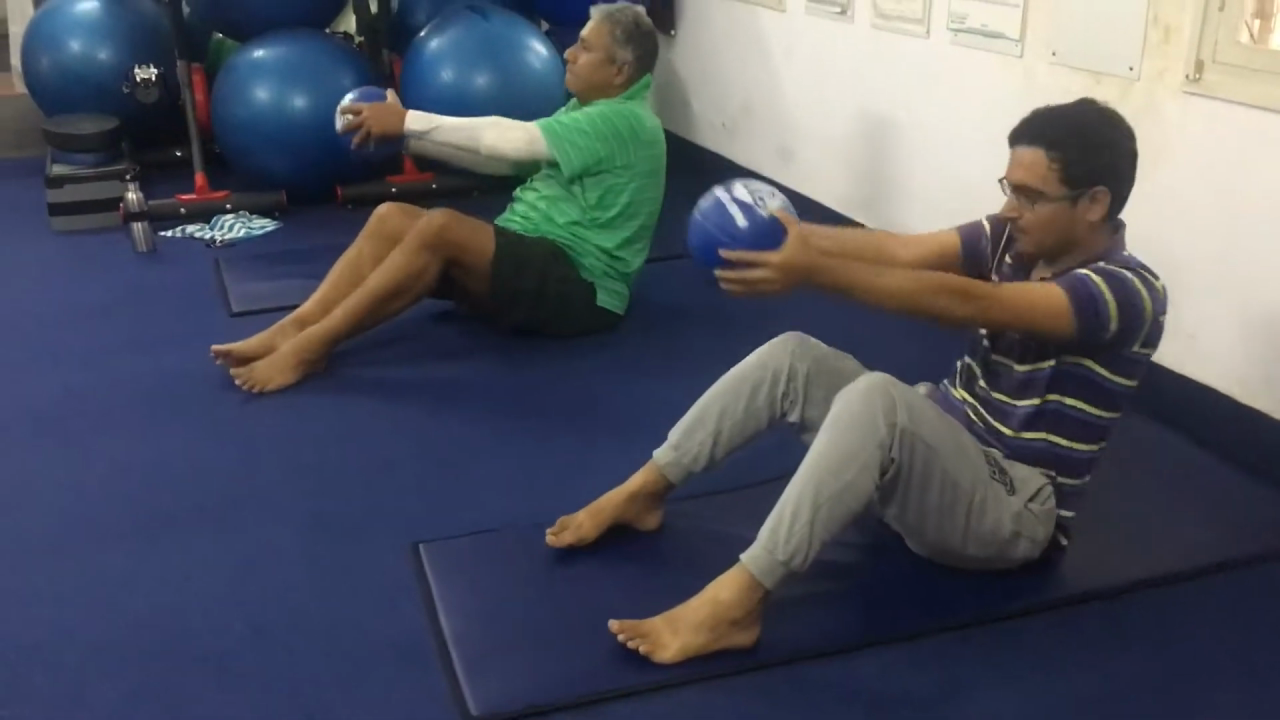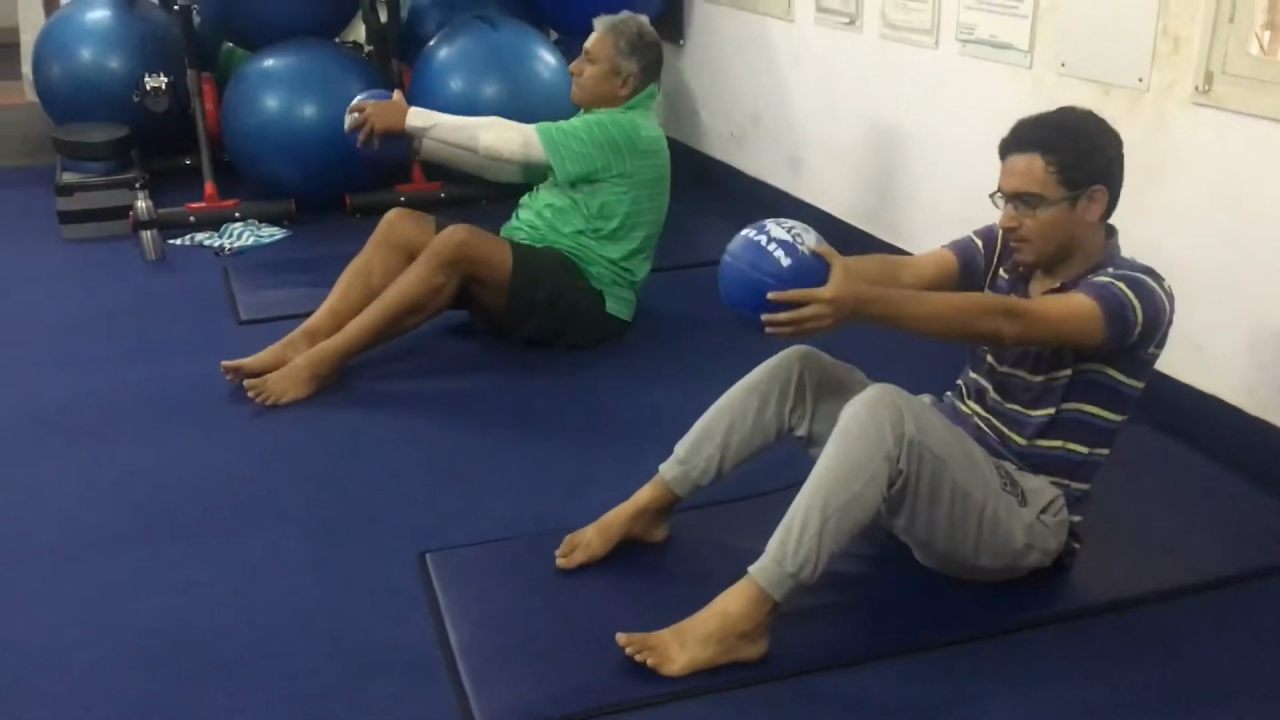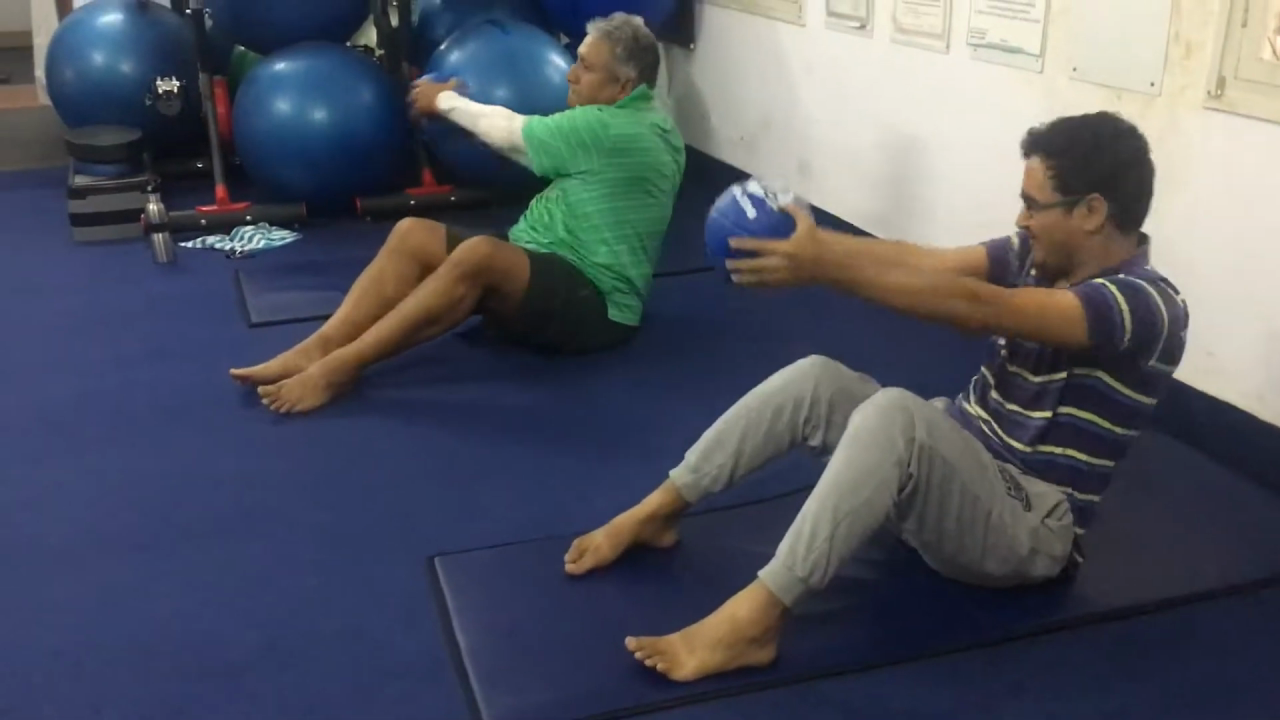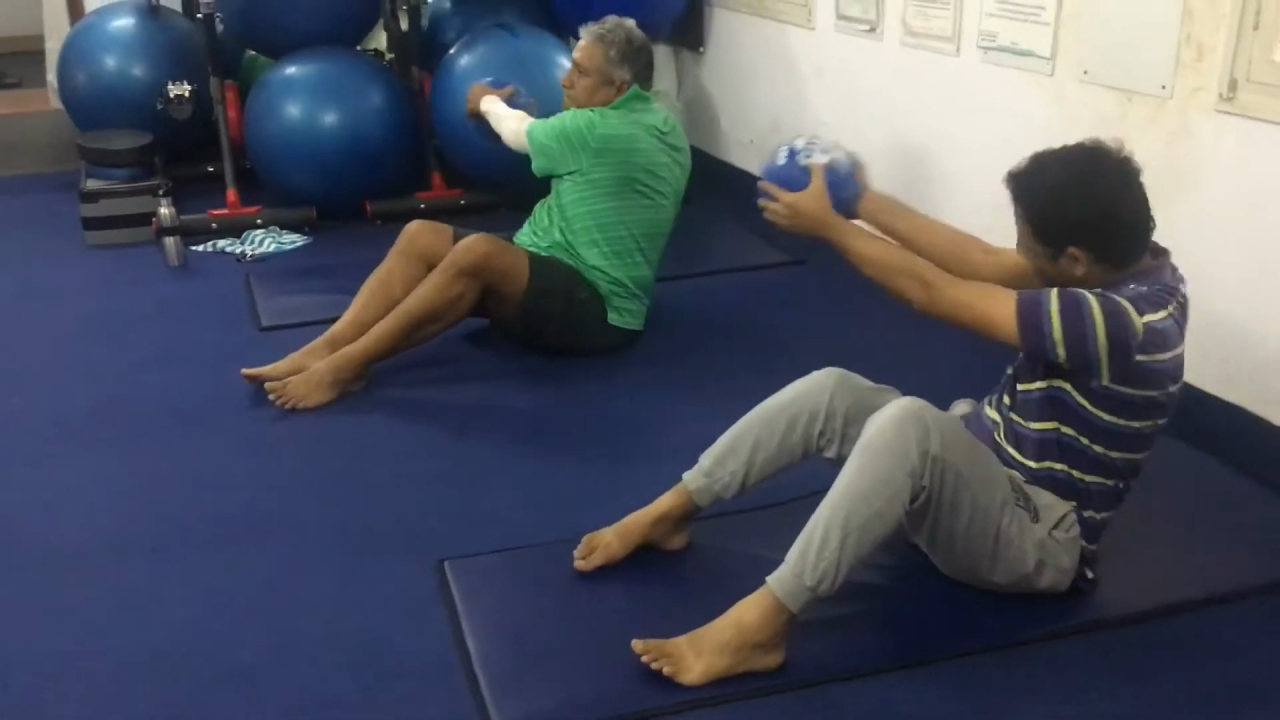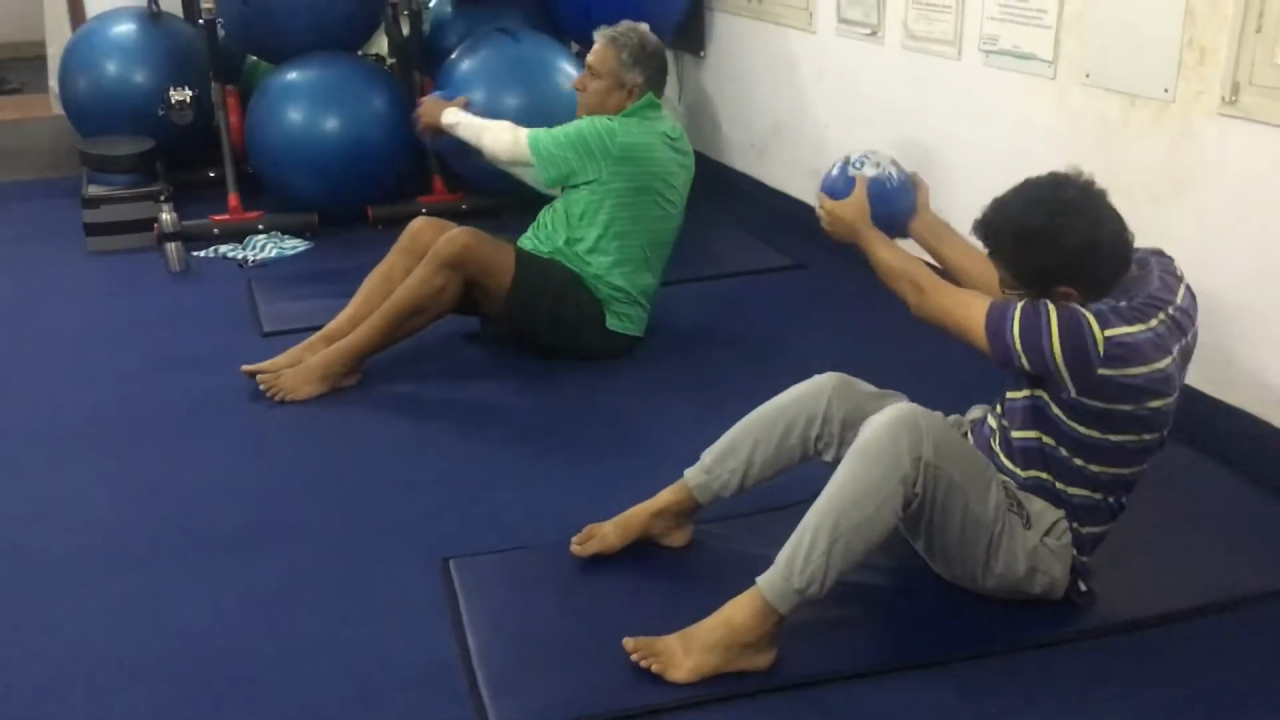
dt=0.2s
person 1, frame 1
left shoulder: (1127, 293)
right shoulder: (1010, 238)
left elbow: (964, 303)
right elbow: (899, 251)
left wrist: (815, 272)
right wrist: (792, 242)
left hip: (1009, 506)
right hip: (939, 444)
left knee: (875, 399)
right knee: (791, 354)
left ankle: (735, 602)
right ankle: (640, 494)
person 1, frame 2
left shoulder: (1139, 298)
right shoulder: (1007, 250)
left elbow: (1004, 322)
right elbow: (905, 272)
left wrist: (858, 303)
right wrist: (828, 276)
left hip: (1019, 518)
right hip: (944, 454)
left knee: (881, 410)
right knee: (798, 368)
left ankle: (745, 615)
right ankle: (645, 508)
person 1, frame 3
left shoulder: (1145, 306)
right shoulder: (1043, 253)
left elbow: (971, 305)
right elbow: (924, 263)
left wrist: (825, 268)
right wrist: (811, 243)
left hip: (1026, 525)
right hip: (963, 458)
left knee: (892, 413)
right knee: (814, 379)
left ankle: (754, 619)
right ankle: (654, 514)
person 1, frame 4
left shoulder: (1110, 323)
right shoulder: (1139, 262)
left elbow: (934, 291)
right elbow: (1000, 271)
left wrist: (826, 225)
right wrist: (867, 203)
left hip: (1037, 537)
left knee: (907, 421)
right knee: (831, 391)
left ankle: (761, 624)
right ankle: (670, 512)
person 1, frame 5
left shoulder: (1081, 336)
right shoulder: (1151, 271)
left elbow: (929, 297)
right elbow: (1009, 298)
left wrist: (863, 229)
right wrist: (921, 219)
left hip: (1034, 544)
left knee: (902, 427)
right knee: (831, 395)
left ankle: (749, 626)
right ankle: (668, 509)
person 2, frame 1
left shoulder: (622, 122)
right shoulder: (591, 110)
left elbow: (511, 141)
right elbow: (505, 158)
left wrist: (409, 122)
right wrist: (408, 138)
left hip: (575, 288)
right hip: (529, 255)
left knee: (441, 227)
right knee: (391, 219)
left ankle: (311, 349)
right ankle: (294, 329)
person 2, frame 2
left shoulder: (626, 132)
right shoulder: (606, 119)
left elbow: (513, 145)
right elbow: (516, 165)
left wrist: (410, 119)
right wrist: (417, 144)
left hip: (583, 298)
right hip: (537, 262)
left knee: (459, 243)
right knee: (400, 226)
left ankle: (324, 360)
right ankle: (305, 341)
person 2, frame 3
left shoulder: (602, 129)
right shoulder: (653, 122)
left elbow: (508, 131)
right elbow: (532, 144)
left wrist: (443, 99)
left hip: (591, 304)
left knee: (478, 255)
right knee: (412, 235)
left ankle: (341, 367)
right ankle: (318, 349)
person 2, frame 4
left shoulder: (594, 130)
right shoulder: (663, 126)
left elbow: (520, 134)
left wrist: (489, 102)
left hip: (595, 310)
right hip: (559, 275)
left knee: (477, 251)
right knee: (421, 238)
left ankle: (346, 366)
right ankle: (326, 348)
person 2, frame 5
left shoulder: (610, 138)
right shoulder: (656, 131)
left elbow: (514, 145)
right elbow: (559, 177)
left wrist: (449, 116)
left hip: (594, 315)
right hip: (565, 281)
left knee: (461, 246)
right knee: (424, 232)
left ankle: (340, 363)
right ankle: (323, 344)
